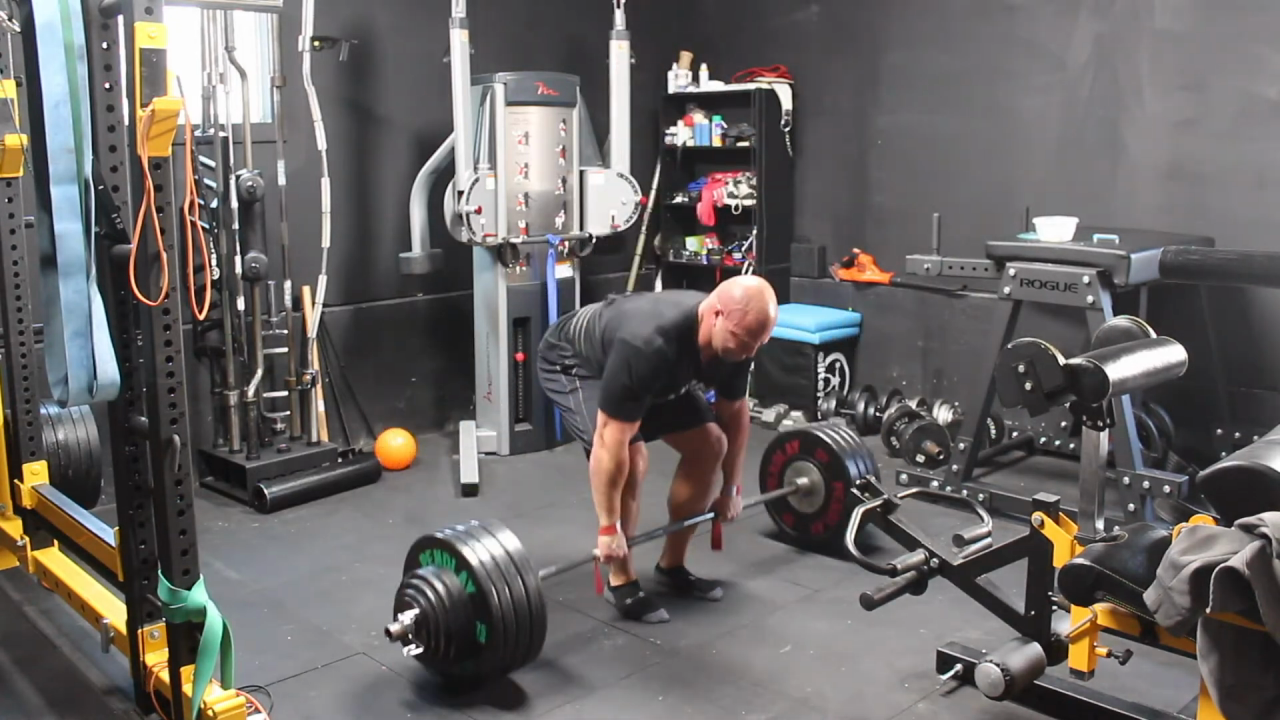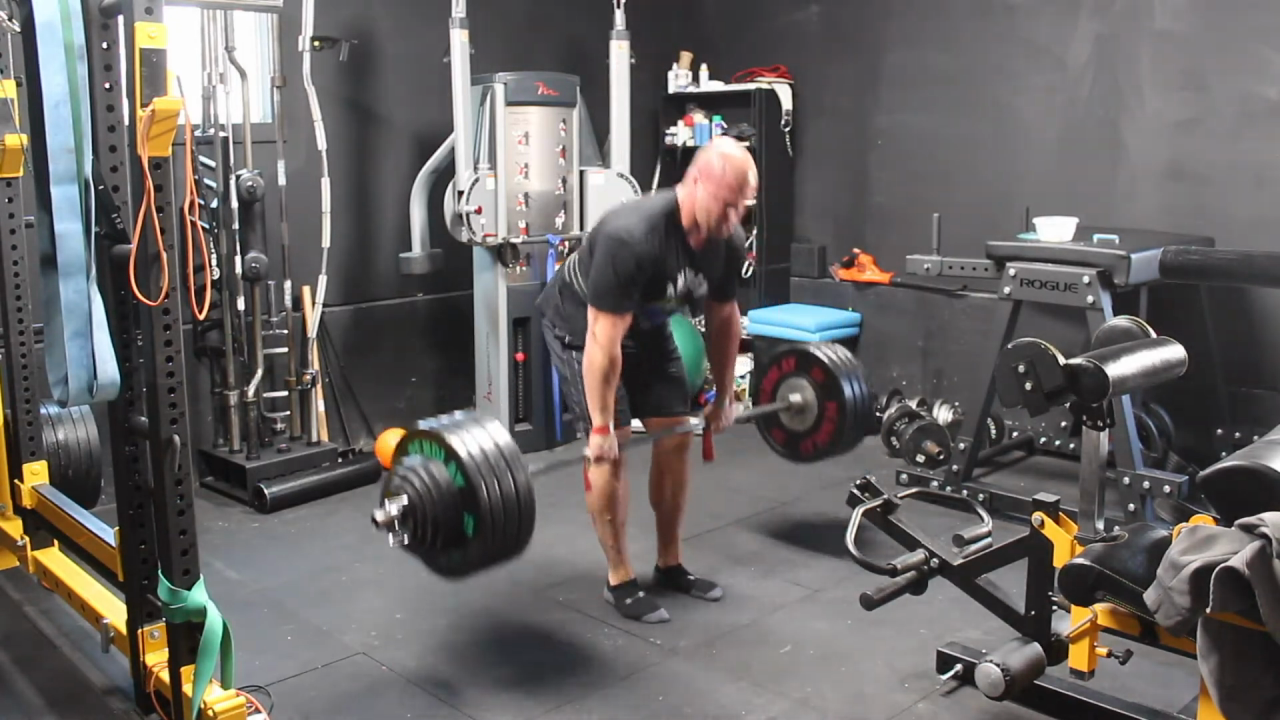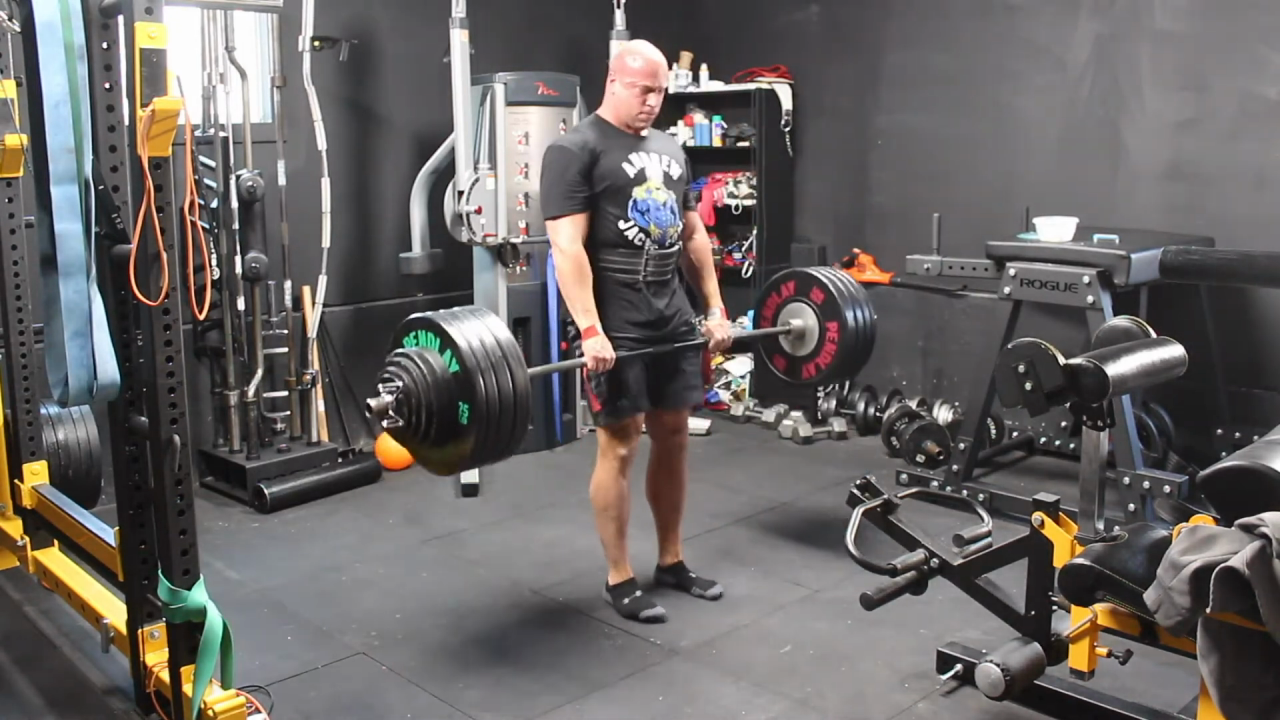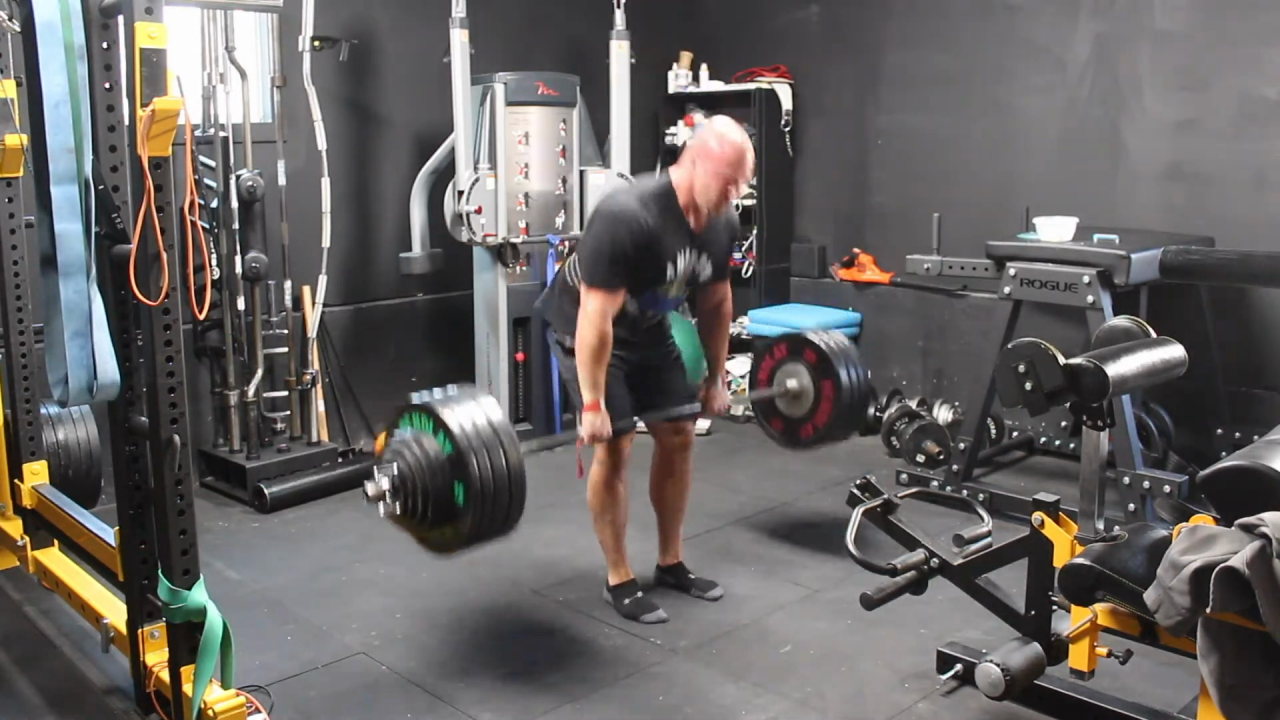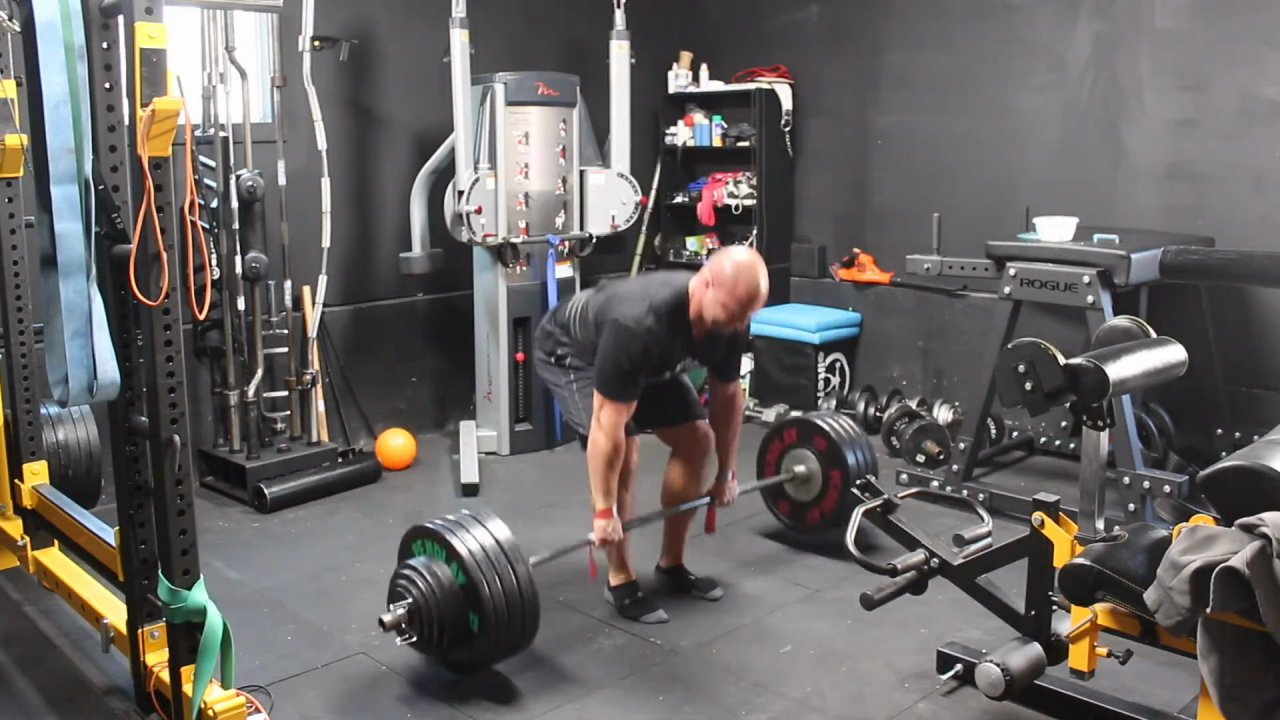
dt=0.5s
person 1, frame 1
left shoulder: (735, 340)
right shoulder: (646, 344)
left elbow: (733, 414)
right elbow: (612, 443)
left wrist: (732, 488)
right wrist: (609, 528)
right hip: (574, 363)
left knee: (709, 446)
right knee: (630, 461)
left ankle: (671, 566)
right ankle: (621, 582)
person 1, frame 2
left shoulder: (726, 243)
right shoulder: (631, 237)
left elbow: (724, 321)
right elbow: (604, 341)
left wrist: (724, 399)
right wrist: (599, 428)
left hip: (645, 328)
right hip: (580, 325)
left knee: (676, 440)
right knee: (612, 454)
left ankle: (670, 566)
right ankle: (619, 581)
person 1, frame 3
left shoulder: (668, 148)
right shoulder: (575, 150)
left elbow: (693, 233)
right elbow: (567, 246)
left wrist: (715, 309)
right wrist: (590, 330)
left hip: (674, 317)
right hip: (615, 325)
left knee: (673, 440)
right knee: (619, 446)
left ankle: (672, 563)
right ankle: (619, 579)
person 1, frame 4
left shoulder: (723, 222)
right shoulder: (628, 216)
left elbow: (715, 300)
right elbow: (597, 316)
left wrist: (716, 377)
right wrist: (593, 405)
left hip: (649, 328)
right hip: (586, 319)
left knee: (678, 437)
right knee: (613, 447)
left ankle: (671, 563)
right ankle: (619, 579)
person 1, frame 5
left shoulder: (729, 322)
right shoulder: (638, 325)
left elbow: (728, 396)
right elbow: (609, 425)
left wrist: (727, 472)
right wrist: (604, 512)
right hip: (573, 352)
left knee: (695, 440)
right knee: (622, 457)
left ankle: (672, 566)
right ankle: (621, 582)
